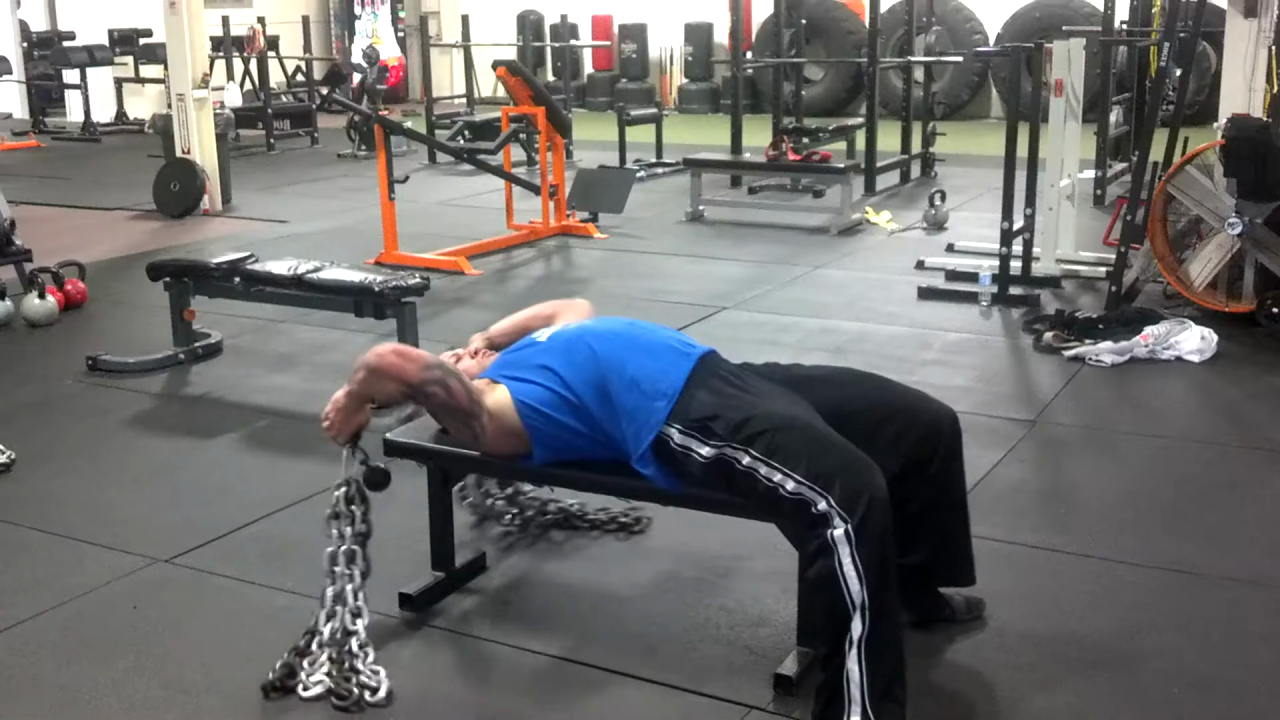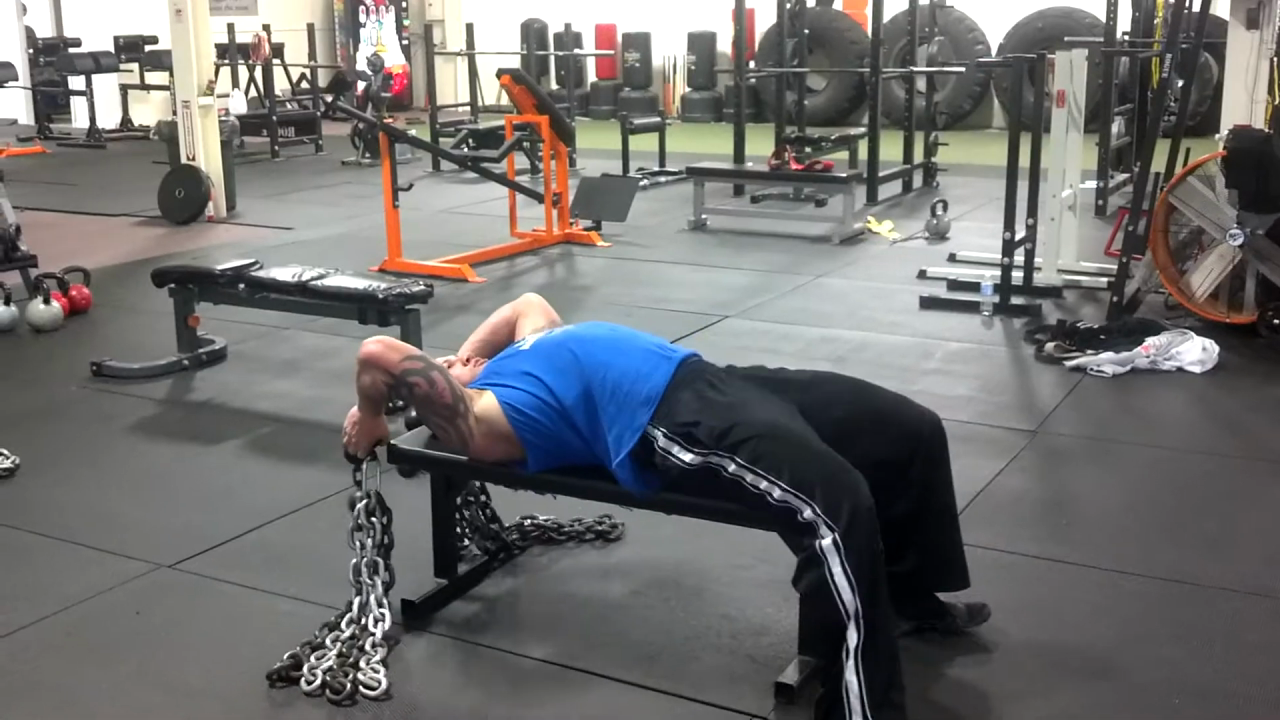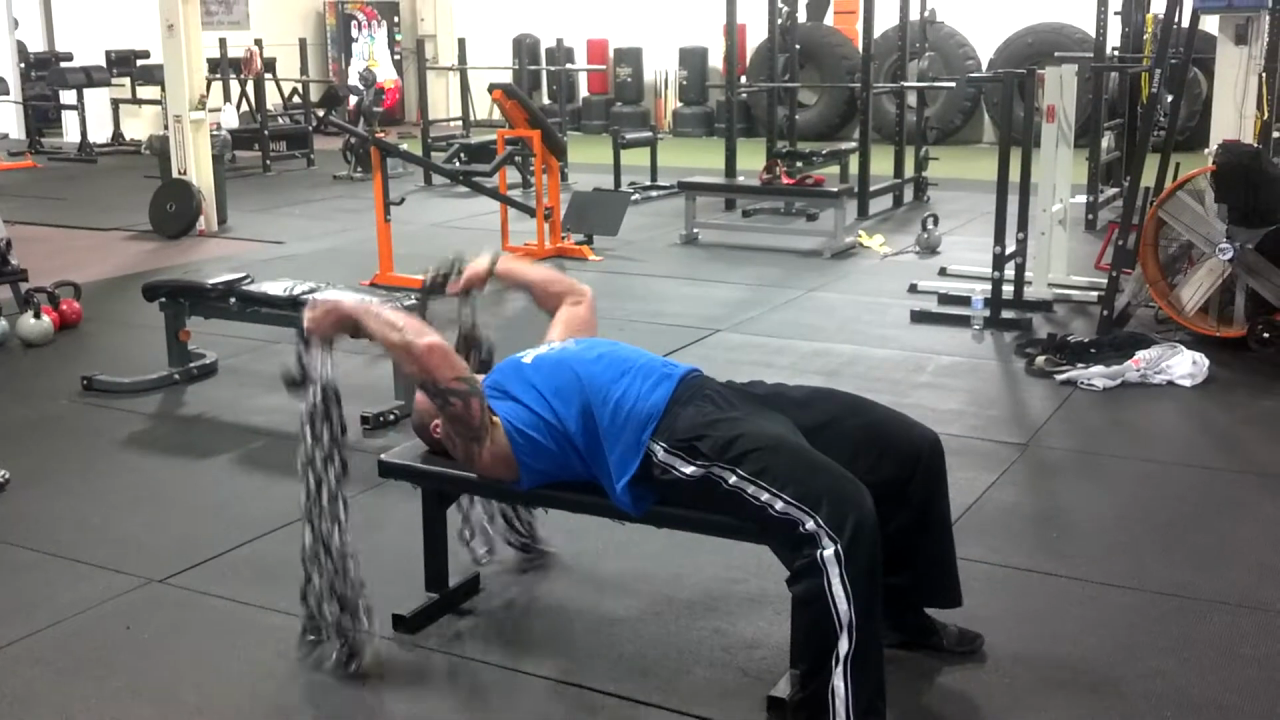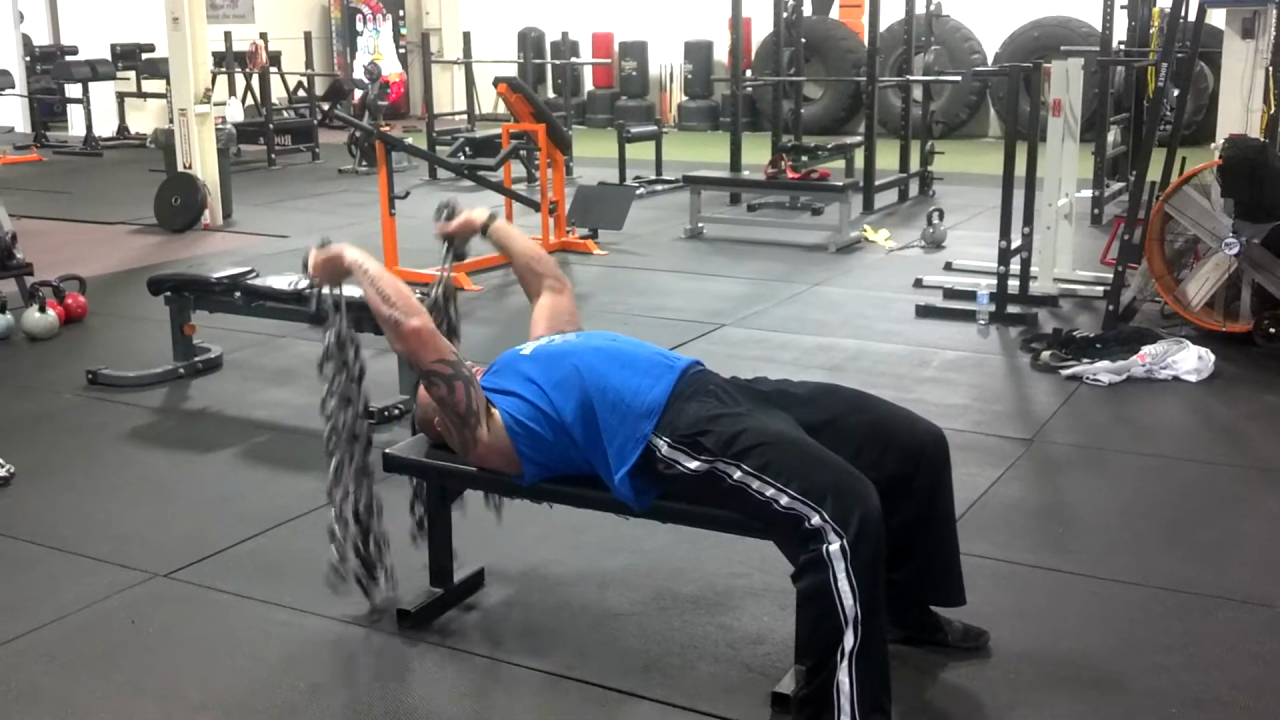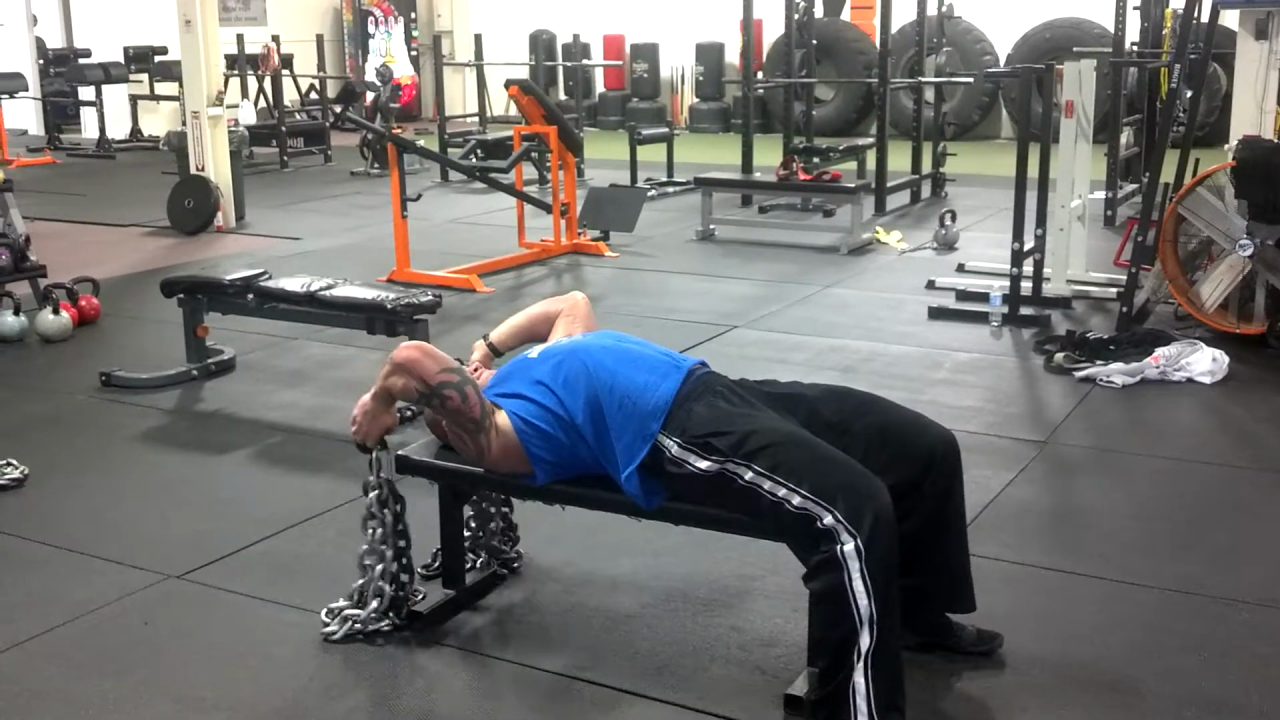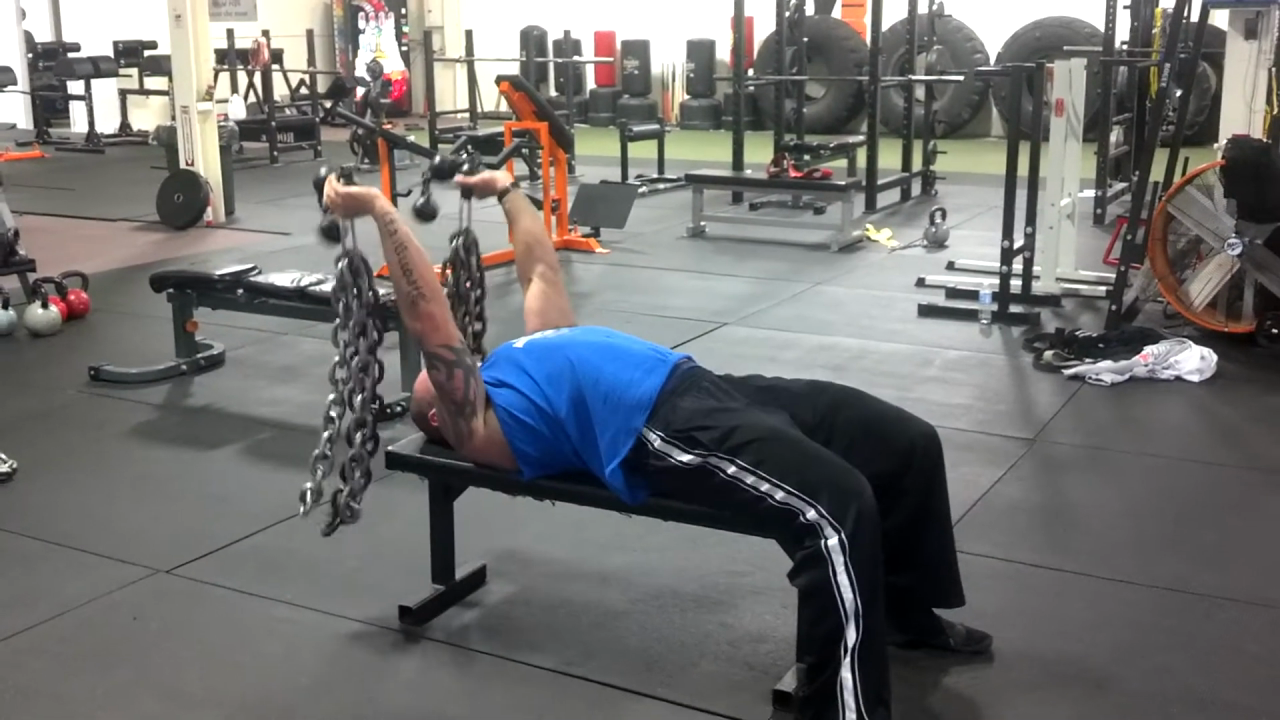
dt=0.7s
person 1, frame 1
left shoulder: (533, 358)
right shoulder: (488, 410)
left elbow: (575, 306)
right elbow: (392, 360)
left wrist: (487, 336)
right wrist: (354, 401)
left hip: (729, 376)
right hip: (684, 419)
left knee: (928, 427)
right knee: (850, 496)
left ankle: (913, 589)
person 1, frame 2
left shoulder: (523, 361)
right shoulder: (482, 420)
left elbow: (530, 302)
right elbow: (379, 353)
left wrist: (465, 348)
right wrist: (369, 414)
left hip: (713, 379)
right hip: (674, 421)
left knee: (911, 433)
right knee: (836, 505)
left ankle: (909, 596)
person 1, frame 3
left shoulder: (525, 380)
right shoulder: (483, 438)
left elbow: (576, 299)
right elbow: (427, 352)
left wrist: (495, 265)
right wrist: (346, 309)
left hip: (712, 397)
right hip: (670, 440)
left knee: (912, 450)
right knee: (838, 516)
left ankle: (898, 613)
person 1, frame 4
left shoulder: (527, 365)
right shoulder: (483, 430)
left elbow: (551, 285)
right elbow: (415, 330)
left wrist: (487, 222)
right wrist: (352, 258)
left hip: (712, 389)
right hip: (673, 433)
left knee: (915, 446)
right knee: (843, 513)
left ankle: (904, 610)
person 1, frame 5
left shoulder: (541, 374)
right shoulder: (492, 432)
left elbow: (574, 303)
right elbow: (414, 359)
left wrist: (490, 340)
right wrist: (377, 402)
left hip: (720, 391)
right hip: (679, 434)
left knee: (928, 451)
right knee: (856, 514)
left ankle: (917, 615)
person 1, frame 6
left shoulder: (531, 360)
right shoulder: (478, 426)
left elbow: (542, 272)
right elbow: (427, 313)
left wrist: (506, 189)
right wrist: (375, 205)
left hip: (709, 388)
right hip: (665, 429)
left knee: (909, 444)
right knee: (837, 509)
left ankle: (907, 610)
